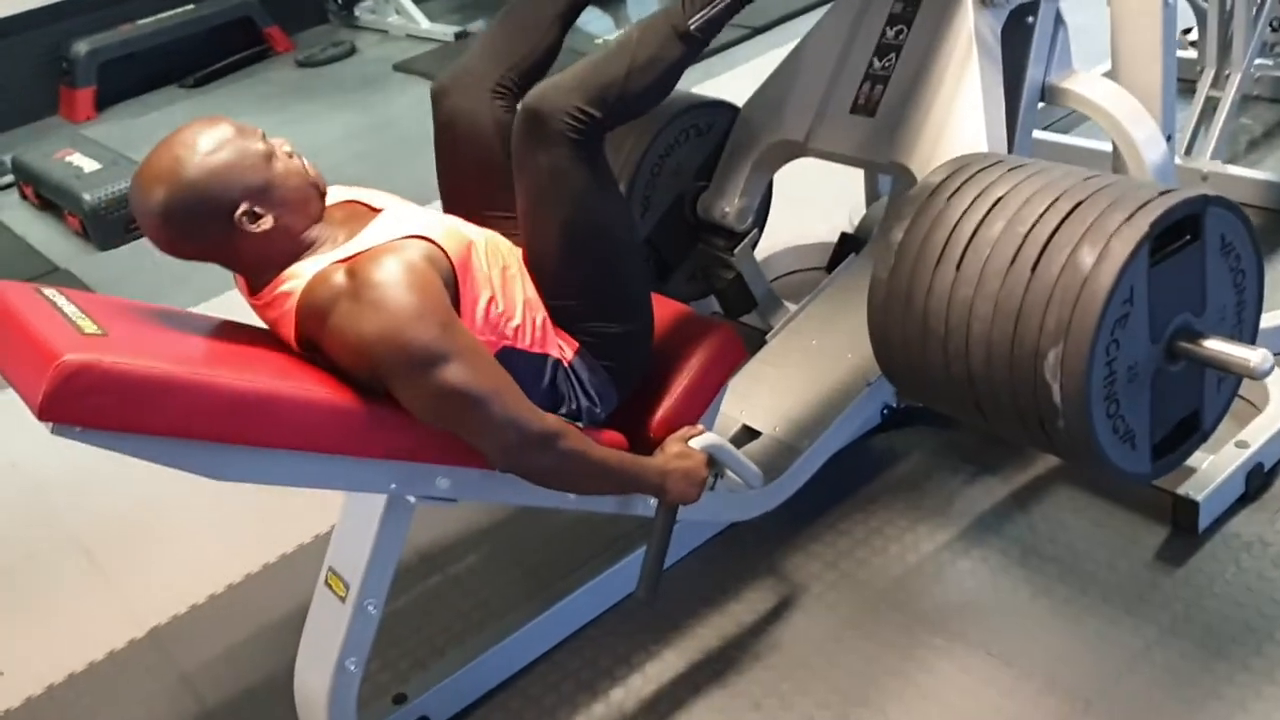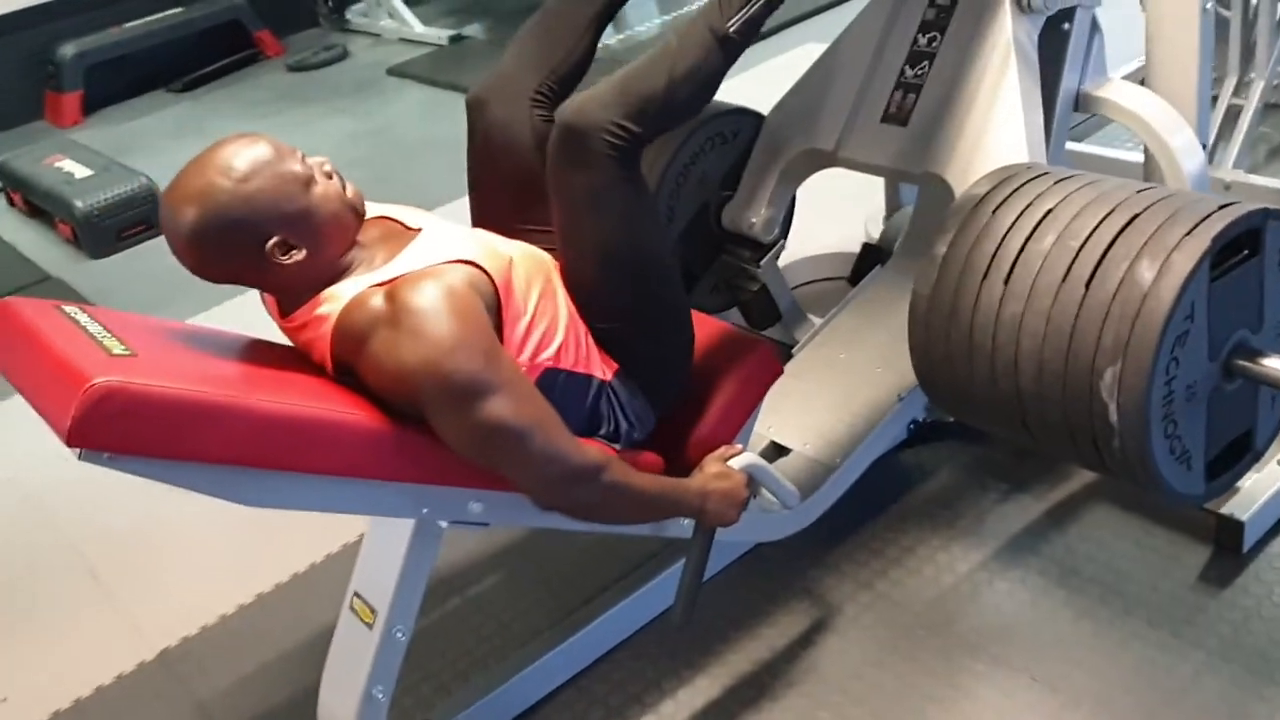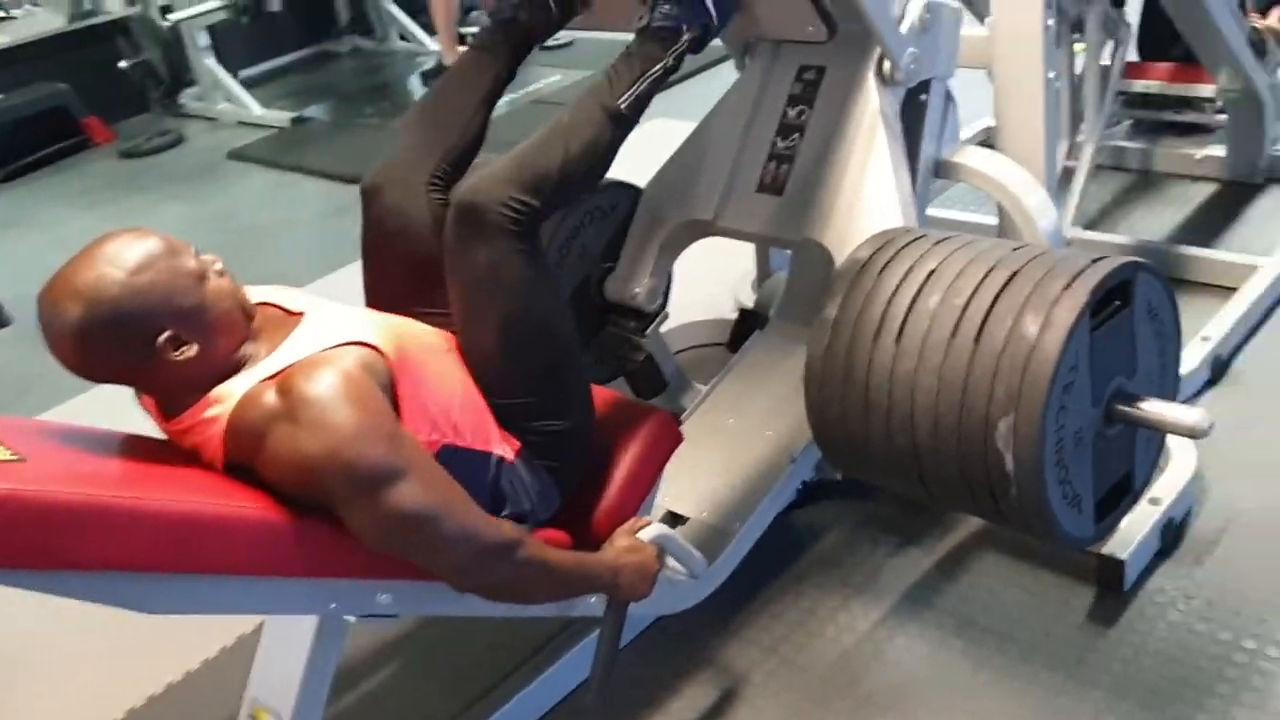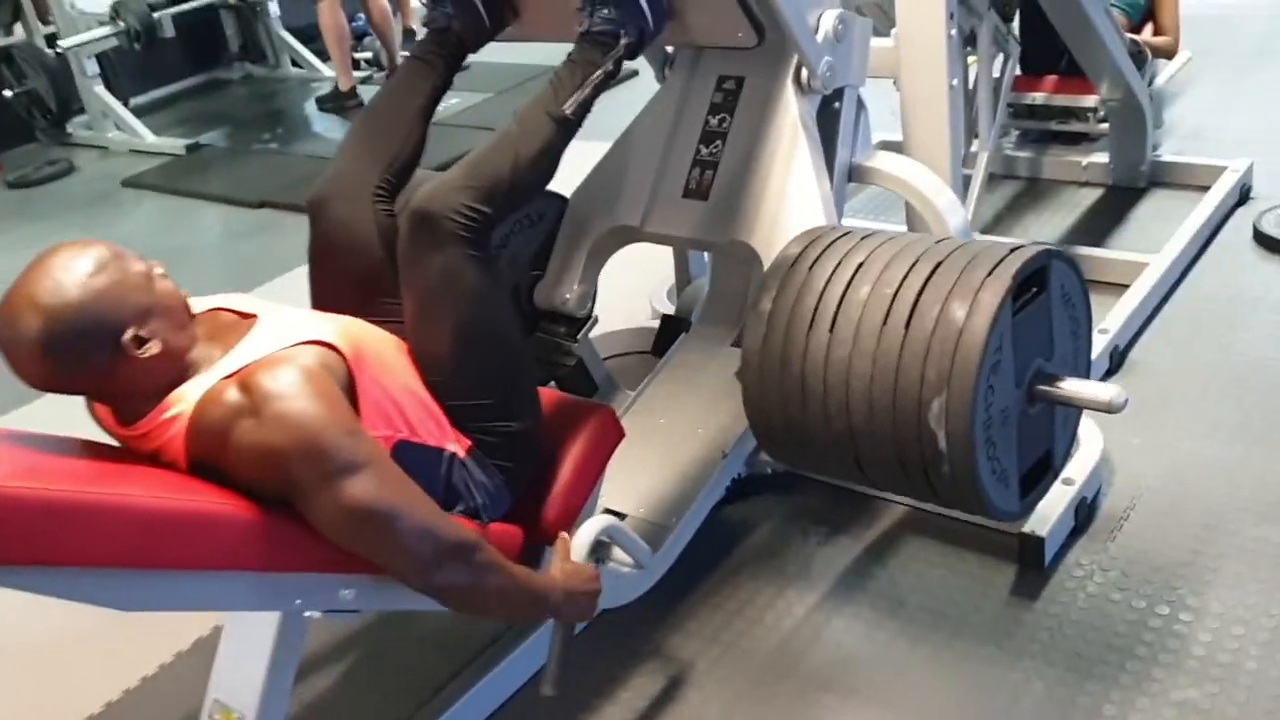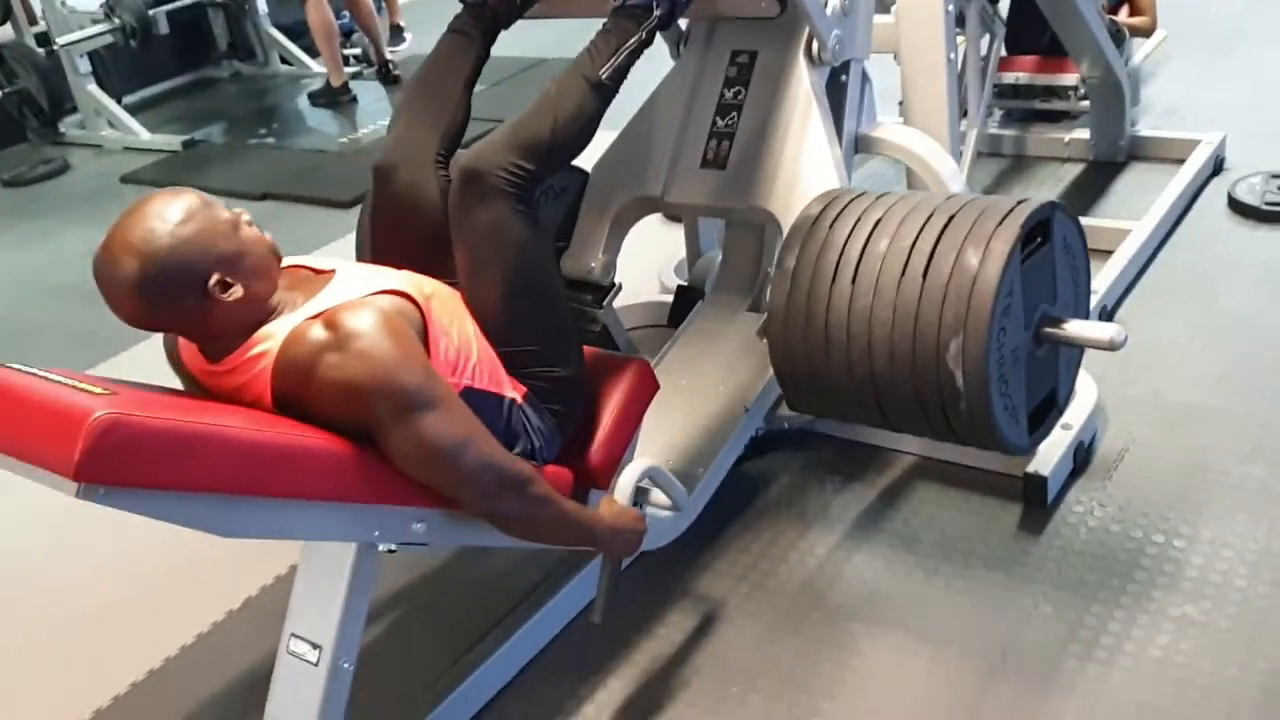
dt=0.5s
person 1, frame 1
left shoulder: (278, 255)
right shoulder: (377, 295)
right elbow: (523, 444)
right wrist: (657, 475)
right hip: (582, 363)
left knee: (469, 91)
right knee: (555, 113)
person 1, frame 2
left shoulder: (302, 277)
right shoulder: (417, 322)
right elbow: (563, 479)
right wrist: (697, 496)
right hip: (619, 382)
left knee: (506, 100)
right knee: (592, 124)
person 1, frame 3
left shoulder: (175, 379)
right shoulder: (314, 411)
right elbow: (478, 558)
right wrist: (610, 571)
right hip: (520, 461)
left knee: (400, 187)
right knee: (488, 205)
person 1, frame 4
left shoulder: (112, 388)
right shoulder: (272, 404)
right elbow: (437, 563)
right wrist: (553, 594)
right hip: (472, 456)
left knee: (345, 198)
right knee: (442, 214)
person 1, frame 5
left shoulder: (189, 341)
right shoulder: (349, 345)
right elbow: (497, 493)
right wrist: (600, 529)
left hip: (417, 402)
right hip: (524, 407)
left knee: (404, 166)
right knee: (489, 174)
